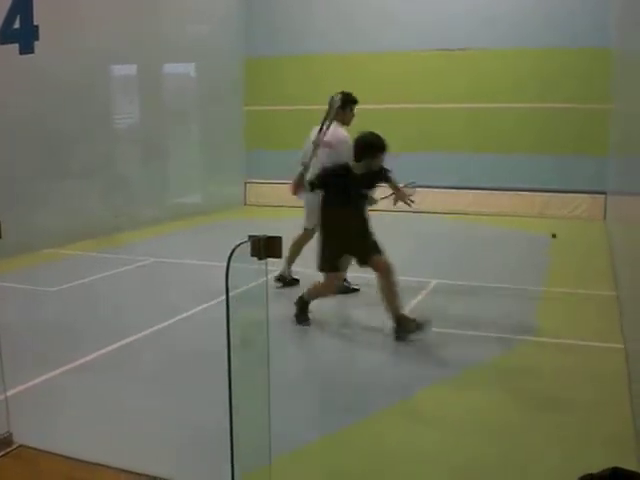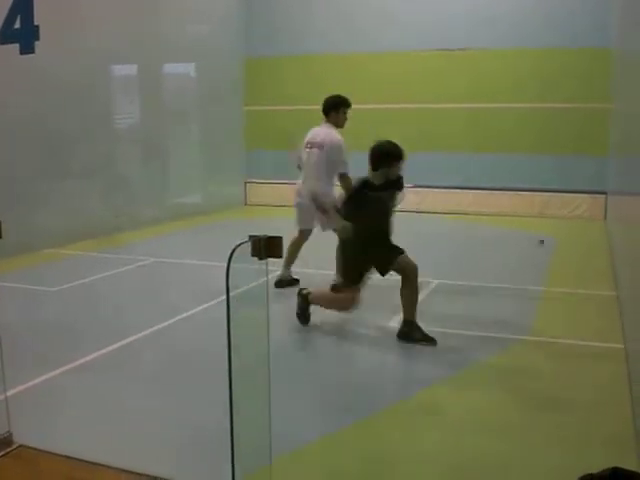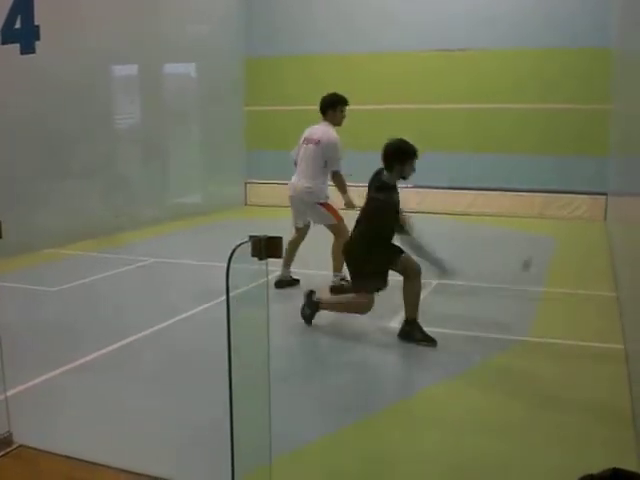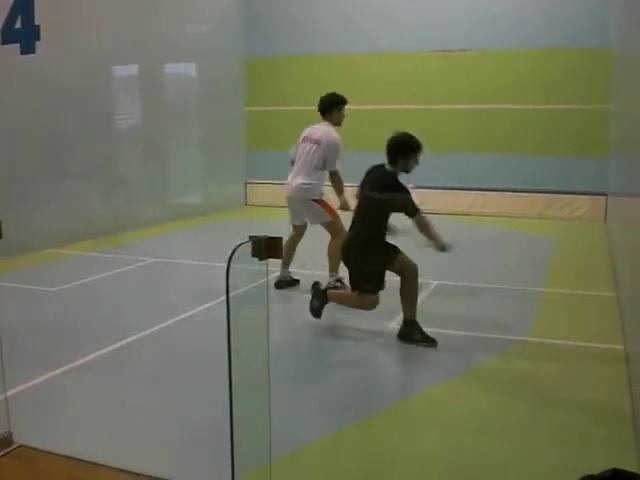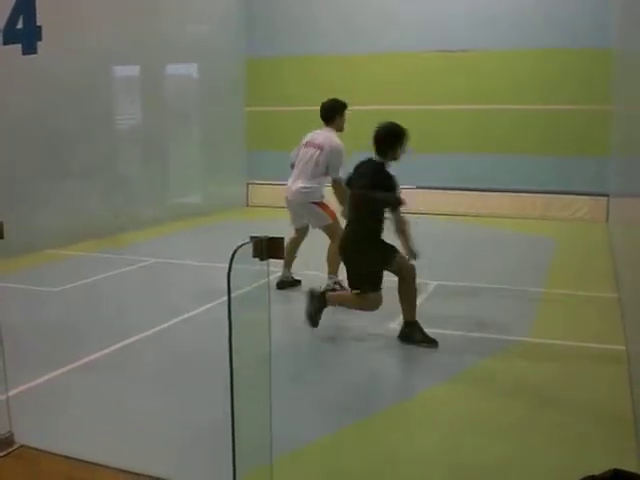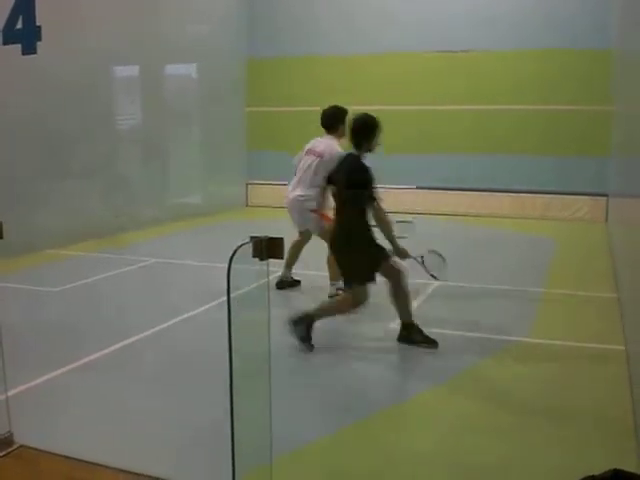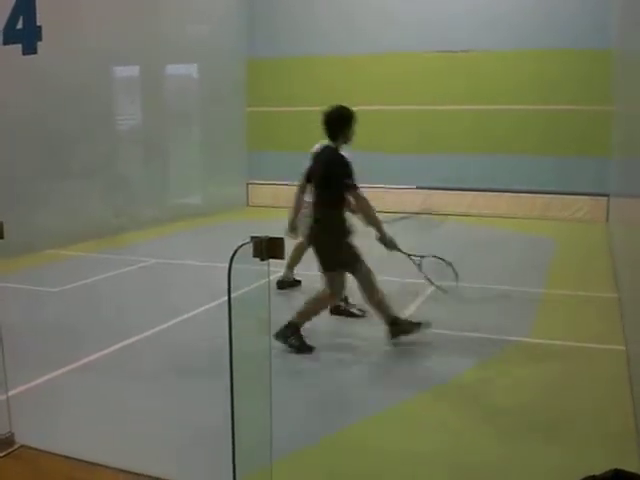
dt=0.1s
person 1, frame 1
left shoulder: (375, 173)
right shoulder: (334, 174)
left elbow: (390, 180)
left wrist: (400, 193)
left hip: (359, 230)
right hip: (333, 232)
left knee: (385, 268)
right knee: (331, 285)
left ankle: (400, 321)
right ankle: (302, 303)
person 1, frame 2
left shoulder: (394, 182)
right shoulder: (360, 191)
right elbow: (338, 218)
left hip: (380, 243)
right hip: (357, 246)
left knee: (411, 270)
right knee: (347, 301)
left ankle: (409, 327)
right ankle: (306, 297)
person 1, frame 3
left shoulder: (381, 176)
right shoulder: (384, 196)
left hip: (381, 244)
right hip: (360, 248)
left knee: (413, 269)
right knee: (364, 304)
left ankle: (410, 326)
right ankle: (314, 299)
person 1, frame 4
left shoulder: (376, 171)
right shoulder: (397, 190)
left elbow: (362, 194)
right elbow: (420, 221)
right wrist: (438, 242)
left hip: (372, 242)
right hip: (360, 247)
left knee: (410, 270)
right knee: (369, 301)
left ankle: (409, 327)
right ankle: (323, 293)
person 1, frame 5
left shoulder: (363, 166)
right shoulder: (385, 180)
left elbow: (346, 192)
right elbow: (398, 220)
right wrist: (408, 247)
left hip: (368, 239)
right hip: (359, 244)
left knee: (408, 270)
right knee: (371, 301)
left ankle: (409, 327)
right ankle: (321, 298)
person 1, frame 6
left shoulder: (344, 162)
right shoulder: (361, 171)
right elbow: (377, 212)
right wrist: (394, 244)
left hip: (355, 235)
right hip: (351, 239)
left knee: (395, 274)
right knee: (358, 298)
left ankle: (409, 330)
right ankle: (305, 320)
person 1, frame 7
left shoulder: (321, 155)
right shoulder: (338, 162)
left elbow: (302, 187)
right elbow: (359, 201)
left wrist: (294, 218)
right wrist: (382, 233)
left hip: (327, 229)
right hip: (326, 232)
left knee: (364, 274)
right knee: (335, 289)
left ankle: (393, 323)
right ankle: (290, 330)
person 2, frame 1
left shoulder: (317, 132)
right shoulder: (343, 137)
left elbow: (304, 164)
left wrist: (296, 186)
left hip: (312, 194)
left knee: (307, 233)
left ankle: (285, 273)
right ankle: (340, 281)
person 2, frame 2
left shoulder: (311, 135)
right shoulder: (335, 140)
left elbow: (300, 165)
right elbow: (342, 174)
left hip: (303, 195)
right hip: (321, 198)
left knee: (302, 235)
left ankle: (284, 275)
person 2, frame 3
left shoulder: (308, 132)
right shoulder: (331, 137)
right elbow: (335, 173)
right wrist: (346, 197)
left hip: (295, 190)
right hip: (313, 194)
left knee: (299, 233)
right knee: (341, 233)
left ankle: (284, 275)
right ankle: (338, 279)
person 2, frame 4
left shoulder: (308, 131)
right shoulder: (332, 138)
left elbow: (293, 160)
right elbow: (333, 173)
right wrist: (342, 198)
left hip: (292, 189)
right hip: (308, 192)
left knee: (297, 232)
right knee: (339, 232)
left ankle: (284, 275)
right ankle: (334, 281)
person 2, frame 5
left shoulder: (310, 137)
right shoulder: (335, 144)
left elbow: (293, 164)
right elbow: (336, 181)
right wrist: (346, 206)
left hip: (292, 192)
right hip: (308, 196)
left knee: (299, 233)
right knee: (337, 235)
left ankle: (285, 276)
right ankle: (333, 283)
person 2, frame 6
left shoulder: (313, 144)
right shoulder: (336, 152)
left hip: (294, 199)
right hip: (307, 203)
left knee: (304, 237)
left ankle: (285, 277)
right ankle: (336, 290)
person 2, frame 7
left shoulder: (320, 148)
left hip: (303, 204)
right hip: (311, 209)
left knee: (307, 239)
left ankle: (287, 277)
right ankle: (339, 301)
